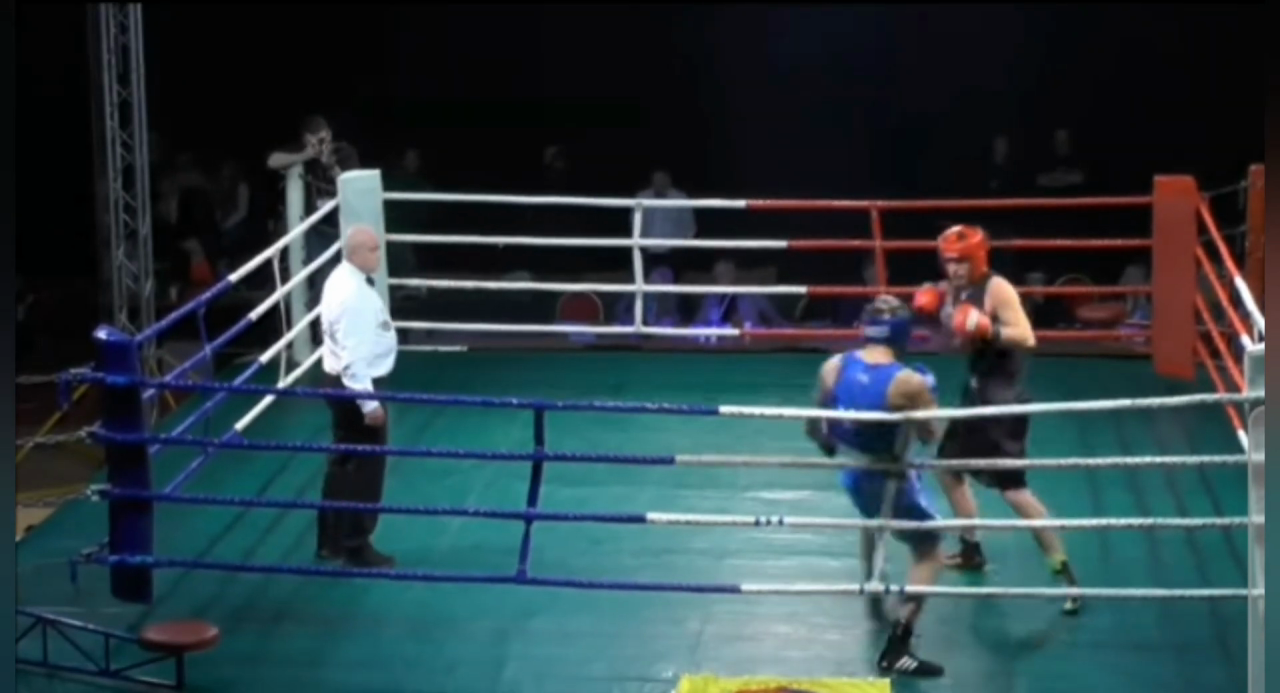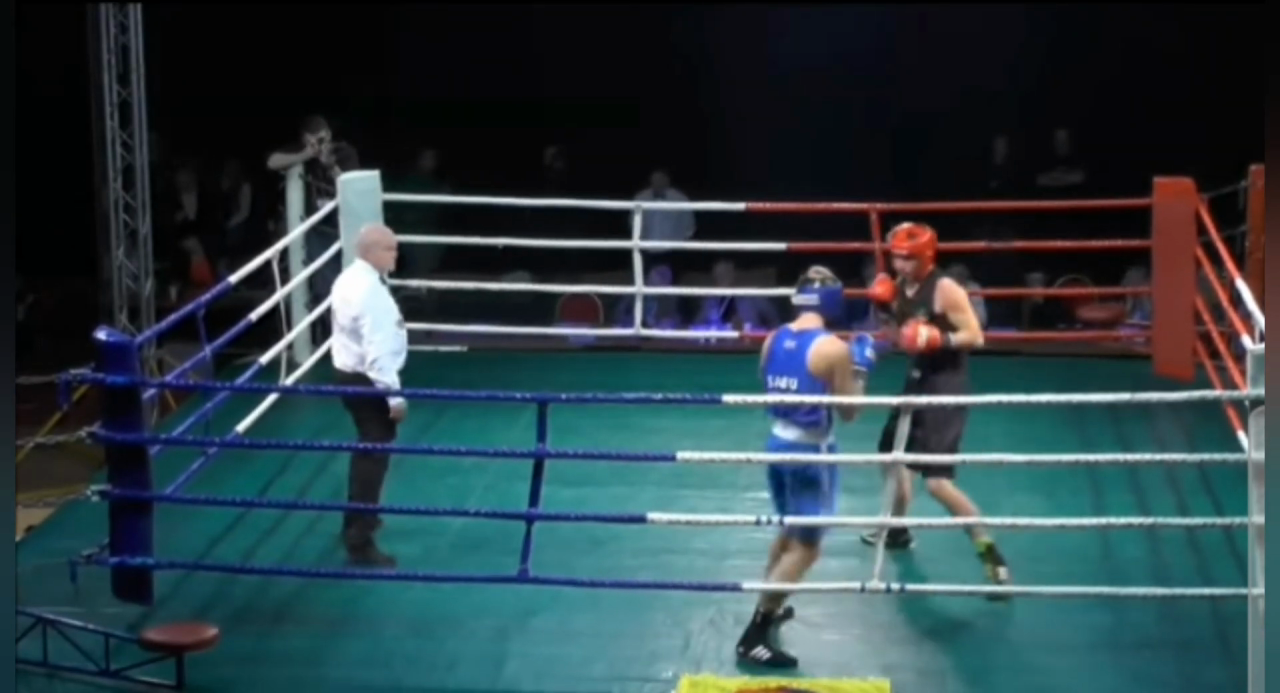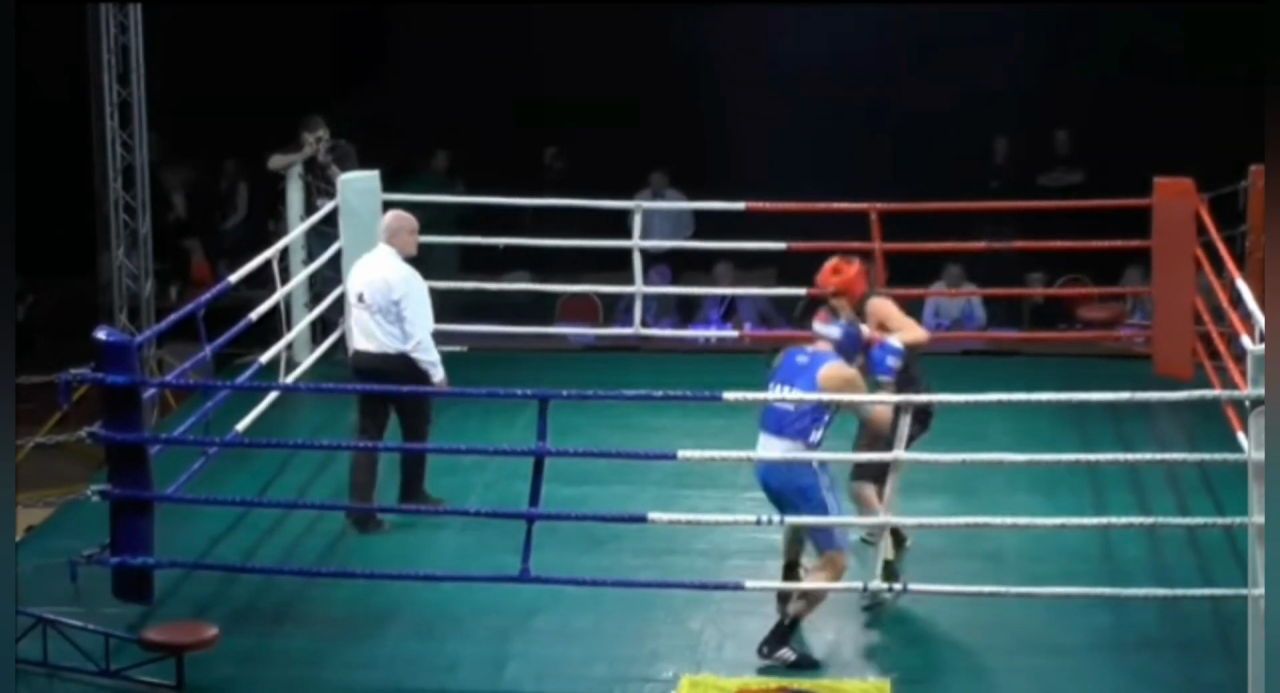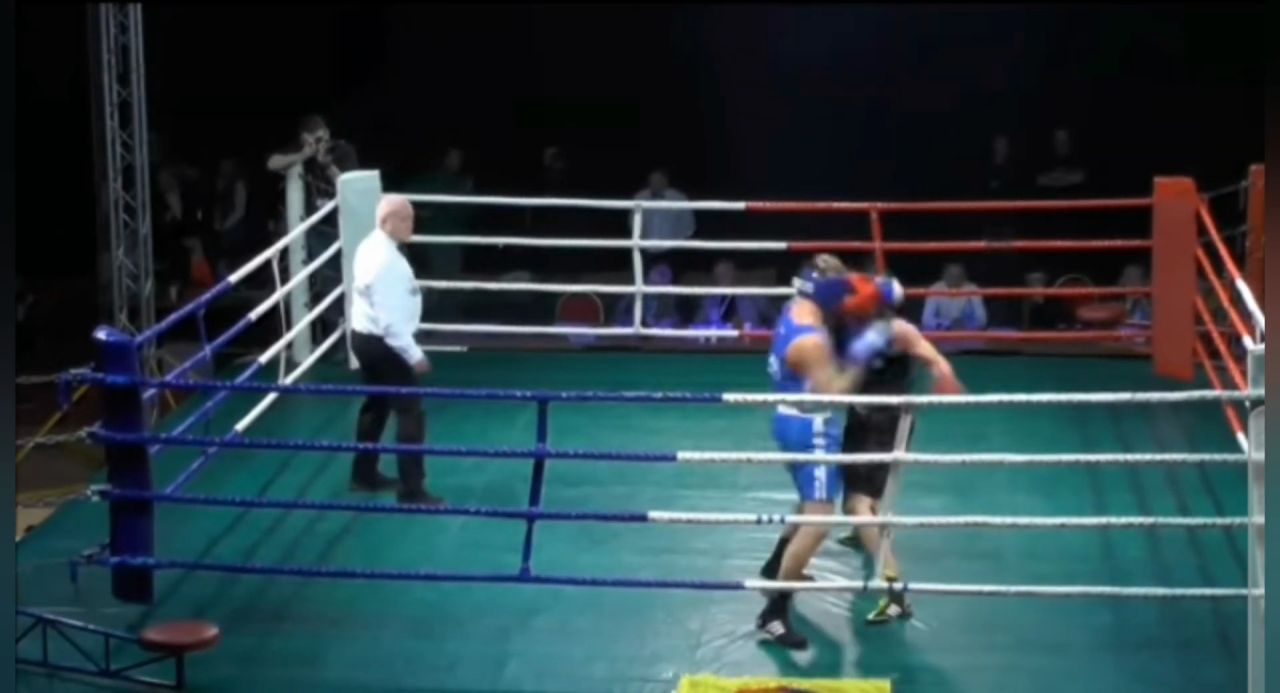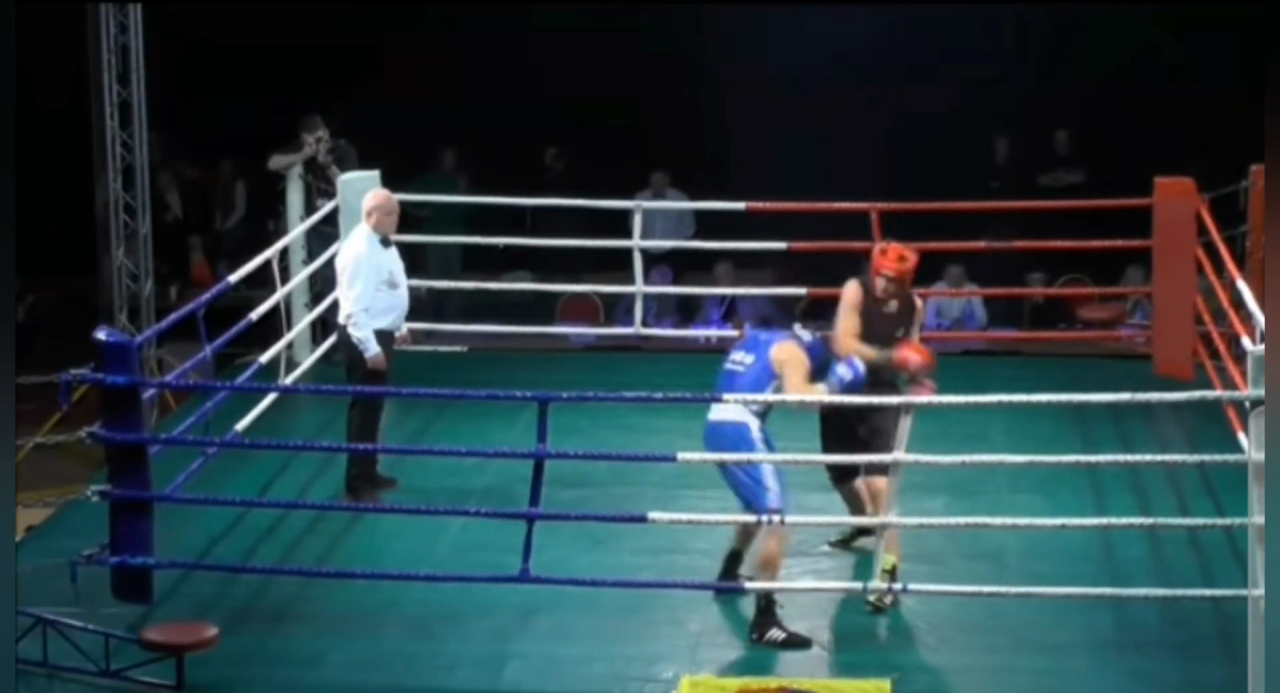
dt=0.5s
person 1, frame 1
left shoulder: (834, 367)
right shoulder: (909, 382)
left elbow: (813, 426)
right elbow: (929, 436)
left wrist: (830, 445)
right wrist: (926, 394)
left hip: (854, 473)
right hip: (890, 478)
left knee: (874, 525)
right knee: (929, 557)
right ankle: (895, 652)
person 1, frame 2
left shoulder: (772, 340)
right shoulder: (834, 348)
right elbow: (848, 411)
right wrist: (862, 368)
left hip: (779, 443)
right hip: (812, 451)
left knee: (788, 533)
right knee: (805, 547)
left ankle: (769, 609)
right ankle: (754, 637)
person 1, frame 3
left shoulder: (787, 357)
right shoulder: (842, 373)
right elbow: (881, 422)
right wrist: (885, 375)
left hip: (765, 461)
right hip: (797, 466)
left knee: (800, 517)
right knee: (834, 562)
left ankle: (789, 592)
right ankle: (777, 640)
person 1, frame 4
left shoulder: (791, 311)
right shoulder: (810, 340)
right elbow: (831, 394)
left wrist: (876, 295)
right wrist: (860, 358)
left hip: (792, 420)
right hip: (806, 428)
left knee: (816, 498)
right knee: (816, 521)
left ankle: (776, 566)
right ankle: (773, 614)
person 1, frame 5
left shoulder: (756, 338)
right shoulder: (794, 352)
right wrist: (837, 381)
left hip: (718, 426)
right hip: (740, 428)
left knee: (758, 503)
right knee: (776, 521)
left ankle: (730, 570)
right ankle: (764, 622)
person 2, frame 1
left shoulder: (996, 288)
right shoulder: (955, 291)
left elbow: (1027, 339)
right elbow: (958, 341)
left wrist: (986, 328)
right wrist: (934, 314)
left hip: (1002, 397)
right hip: (976, 392)
left knee: (1014, 490)
right knee: (950, 471)
left ankle: (1064, 571)
right ankle: (971, 551)
person 2, frame 2
left shoulder: (945, 288)
right shoulder: (901, 288)
left elbow: (976, 336)
right elbow: (897, 340)
left wrist: (939, 339)
right wrist: (884, 310)
left hip: (945, 386)
right hip: (917, 381)
left knee: (936, 480)
right knee: (891, 457)
left ankle: (990, 554)
right ankle: (897, 530)
person 2, frame 3
left shoulder: (877, 307)
right shoulder: (856, 314)
left elbow: (919, 336)
left wrist: (875, 337)
left hip: (907, 402)
left knee: (862, 485)
right knee: (869, 474)
left ankle: (888, 568)
right ankle: (892, 534)
person 2, frame 4
left shoulder: (896, 330)
right shoulder: (853, 326)
left elbow: (933, 358)
left wrist: (942, 370)
left hip: (886, 422)
right hip: (861, 416)
left knee: (859, 502)
right knee: (856, 486)
left ankle: (894, 594)
right ankle: (866, 533)
person 2, frame 5
left shoulder: (914, 306)
right shoulder: (855, 291)
left elbow: (912, 353)
right elbow: (842, 344)
left wrist: (920, 376)
right wrist: (890, 357)
left hip: (881, 396)
left knee: (878, 483)
right knee: (842, 475)
left ankle: (890, 574)
right ankle: (864, 524)
person 3, frame 1
left shoulder: (344, 280)
right shoulder: (352, 294)
right elbow: (353, 356)
right wrist: (369, 401)
left hip: (340, 384)
right hip: (355, 386)
left knee: (343, 460)
right knee: (367, 464)
left ankle: (331, 539)
right ankle: (356, 545)
person 3, frame 2
left shoulder: (347, 280)
right shoulder: (371, 292)
right elbow: (378, 351)
right wrist: (395, 395)
left hip: (347, 375)
right hip: (367, 381)
left knee: (367, 448)
right knee: (375, 456)
left ankle: (357, 522)
right ankle: (360, 540)
person 3, frame 3
left shoulder: (359, 268)
right shoulder: (405, 277)
left elbow: (353, 318)
right elbow: (418, 332)
right wrist: (436, 373)
left hip: (363, 358)
right hip: (399, 362)
left knee: (369, 432)
right knee: (415, 430)
left ankle: (361, 509)
right ankle: (412, 496)
person 3, frame 4
left shoulder: (373, 248)
right shoulder: (386, 260)
right elbow: (391, 318)
right wrist: (414, 355)
left hip: (369, 339)
right hip: (383, 343)
left knee: (376, 405)
right knee: (409, 412)
left ankle: (364, 474)
right ankle: (412, 490)
person 3, frame 5
left shoulder: (385, 245)
right shoulder: (359, 251)
right elbow: (355, 307)
left wrist: (398, 329)
right wrist: (370, 348)
left hip: (380, 334)
right hip: (364, 338)
left knee: (370, 406)
right knee: (366, 407)
left ankle: (367, 473)
right ankle: (358, 482)
person 4, frame 1
left shoulder: (343, 152)
right shoulder: (299, 152)
right elbow: (272, 162)
left wrist: (332, 166)
right wrist: (304, 155)
right hip: (315, 226)
right knee: (319, 281)
person 4, frame 2
left shoulder: (343, 151)
right shoulder: (299, 152)
right elbow: (272, 162)
left wrist: (331, 166)
right wrist: (305, 156)
right hip: (315, 228)
right knee: (322, 284)
right ankle: (324, 335)
person 4, frame 3
left shoulder: (343, 150)
right shoulder: (299, 150)
right elbow: (272, 164)
left wrist: (329, 166)
right wrist: (303, 156)
right hip: (316, 227)
right knee: (325, 284)
person 4, frame 4
left shoulder: (343, 150)
right shoulder: (298, 149)
right elbow: (272, 164)
left wrist: (328, 166)
right wrist: (302, 156)
right hip: (317, 228)
right knee: (326, 284)
person 4, frame 5
left shoulder: (344, 150)
right shoulder: (299, 149)
right elbow: (272, 164)
left wrist: (329, 166)
right wrist: (302, 156)
right hip: (317, 227)
right knee: (325, 284)
